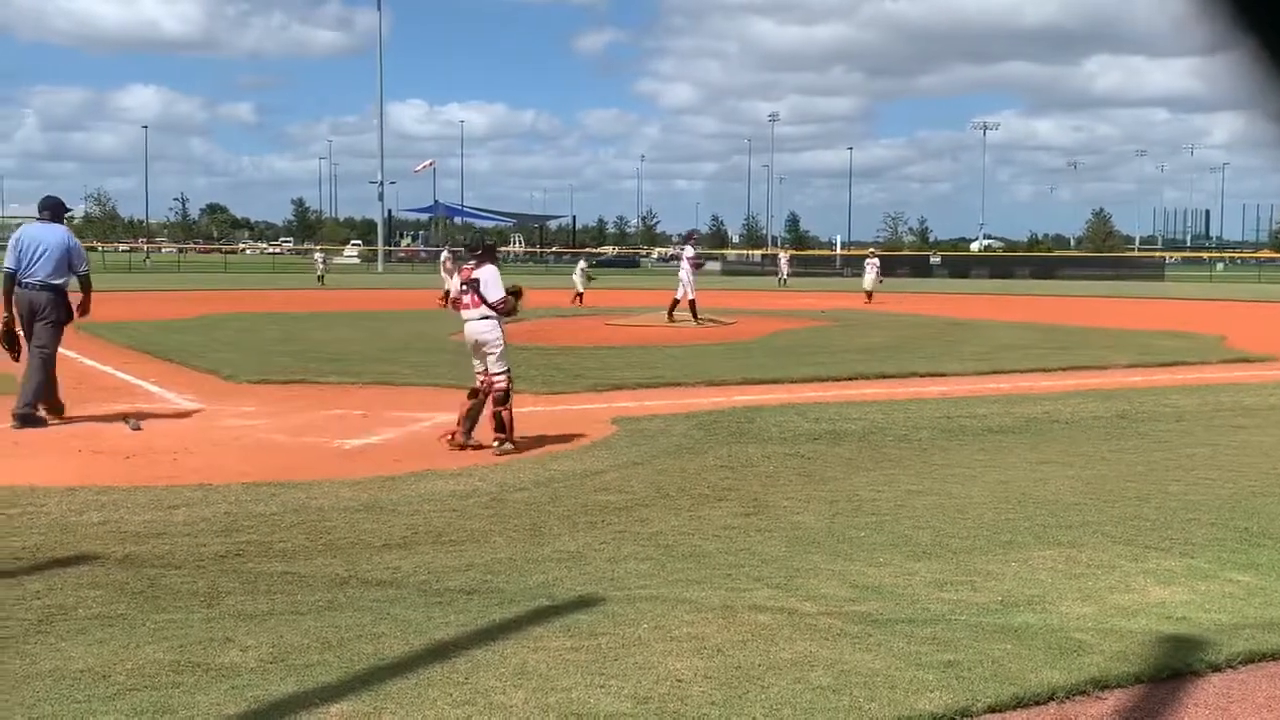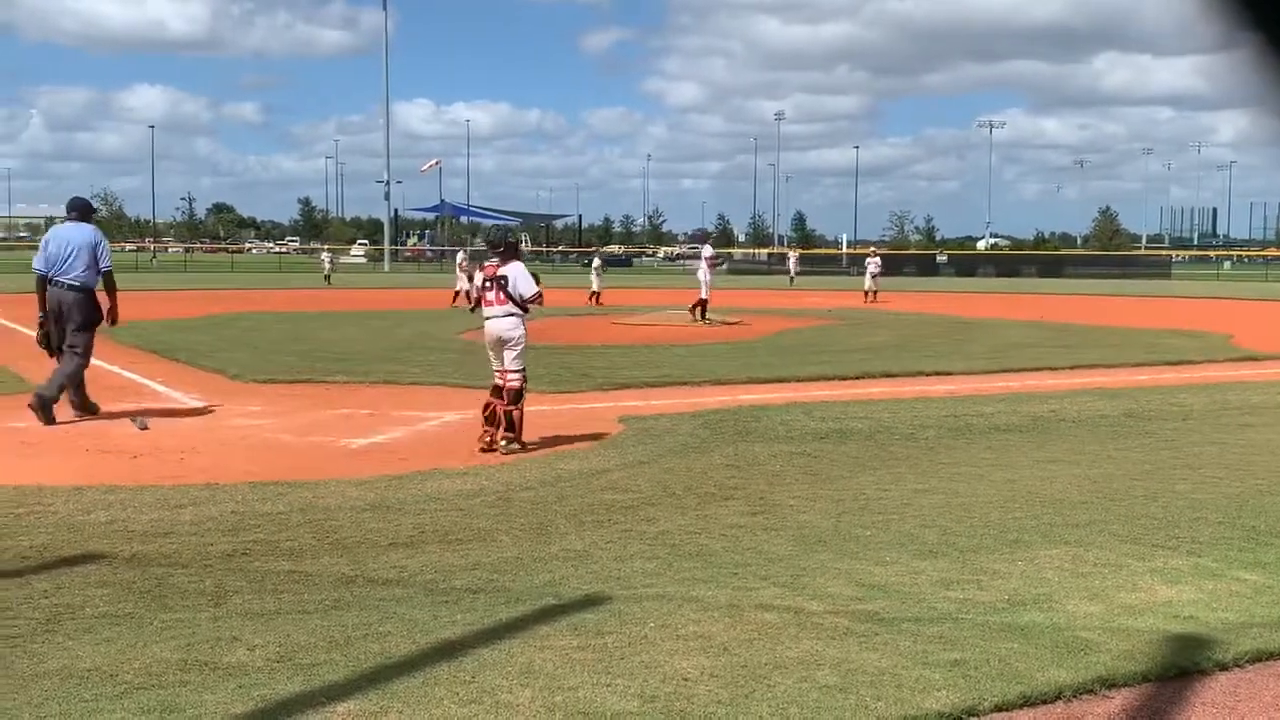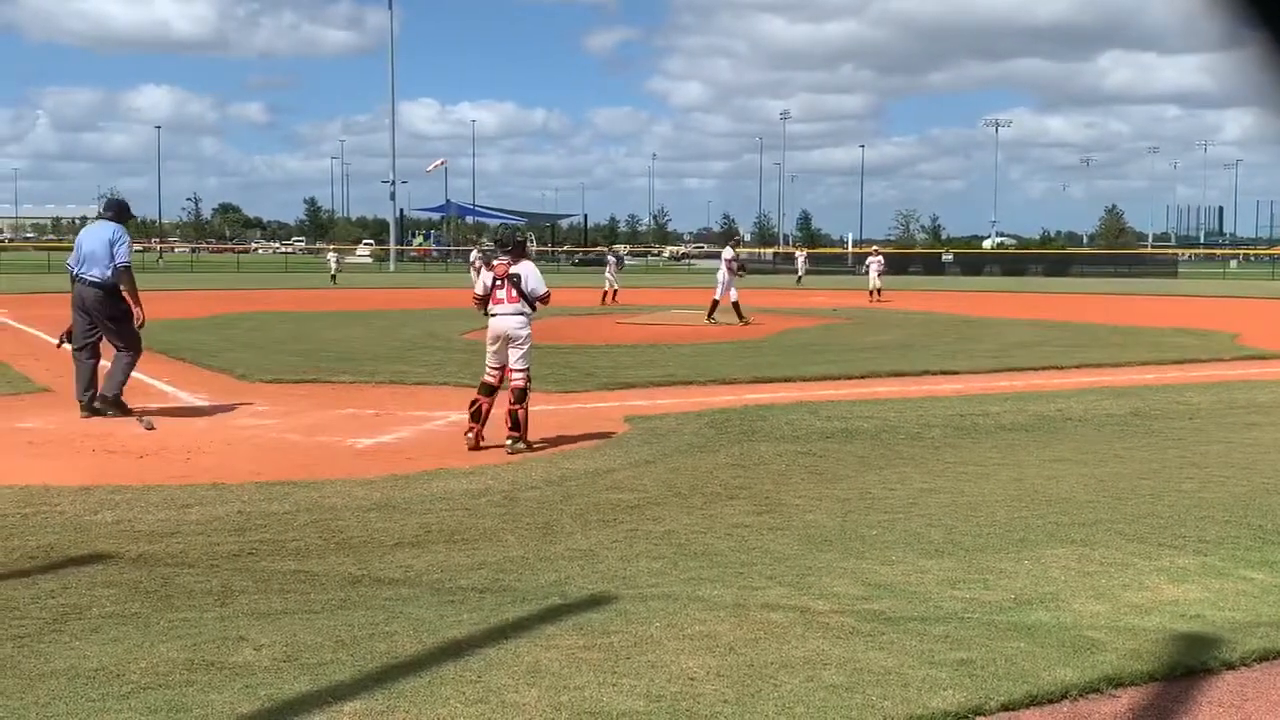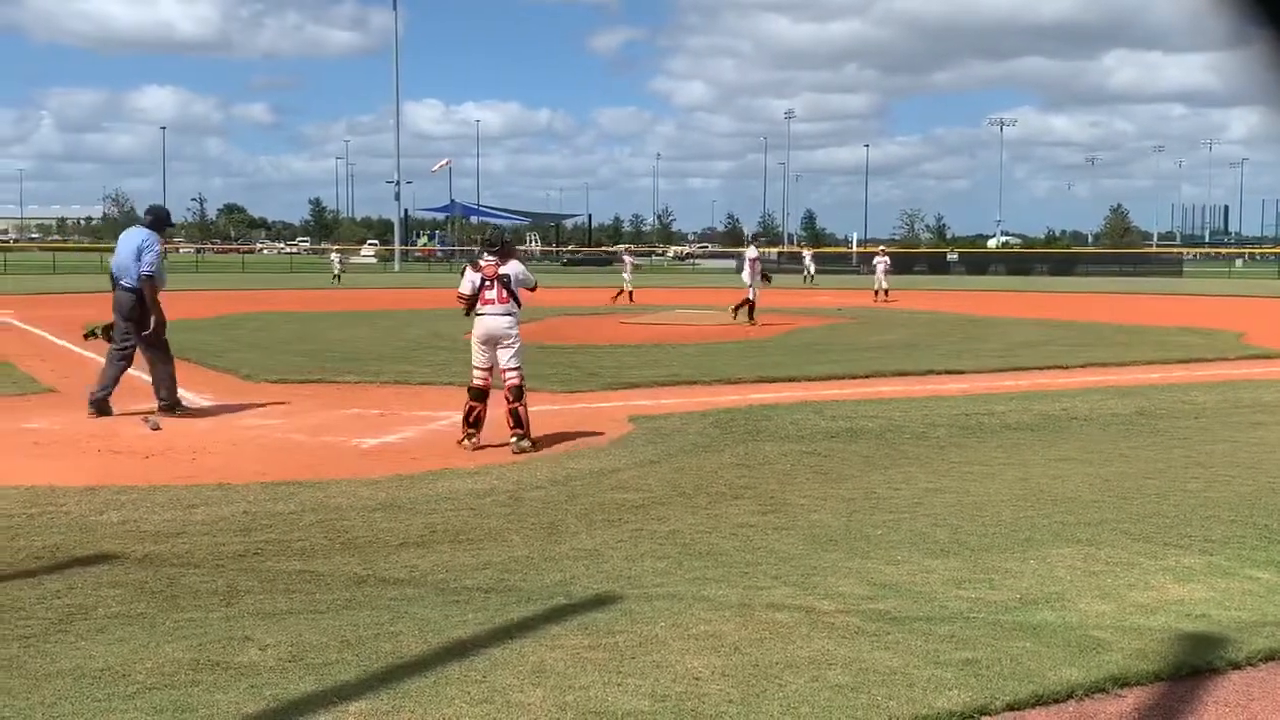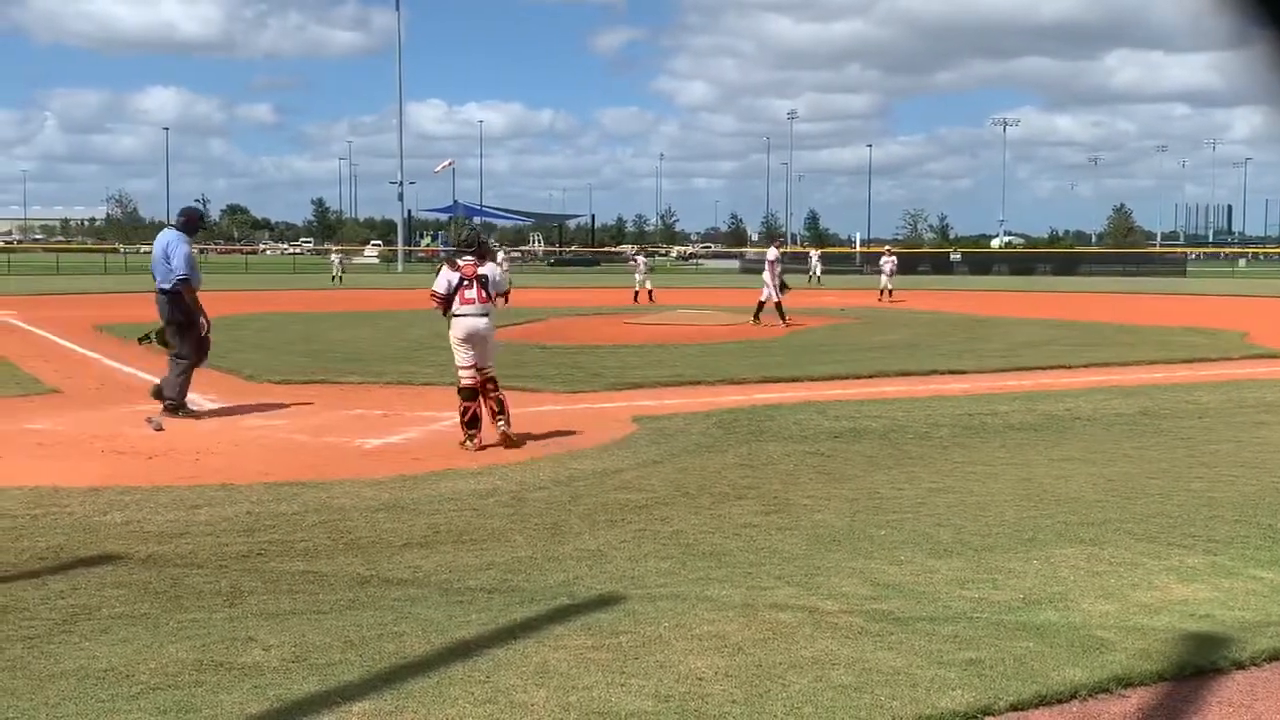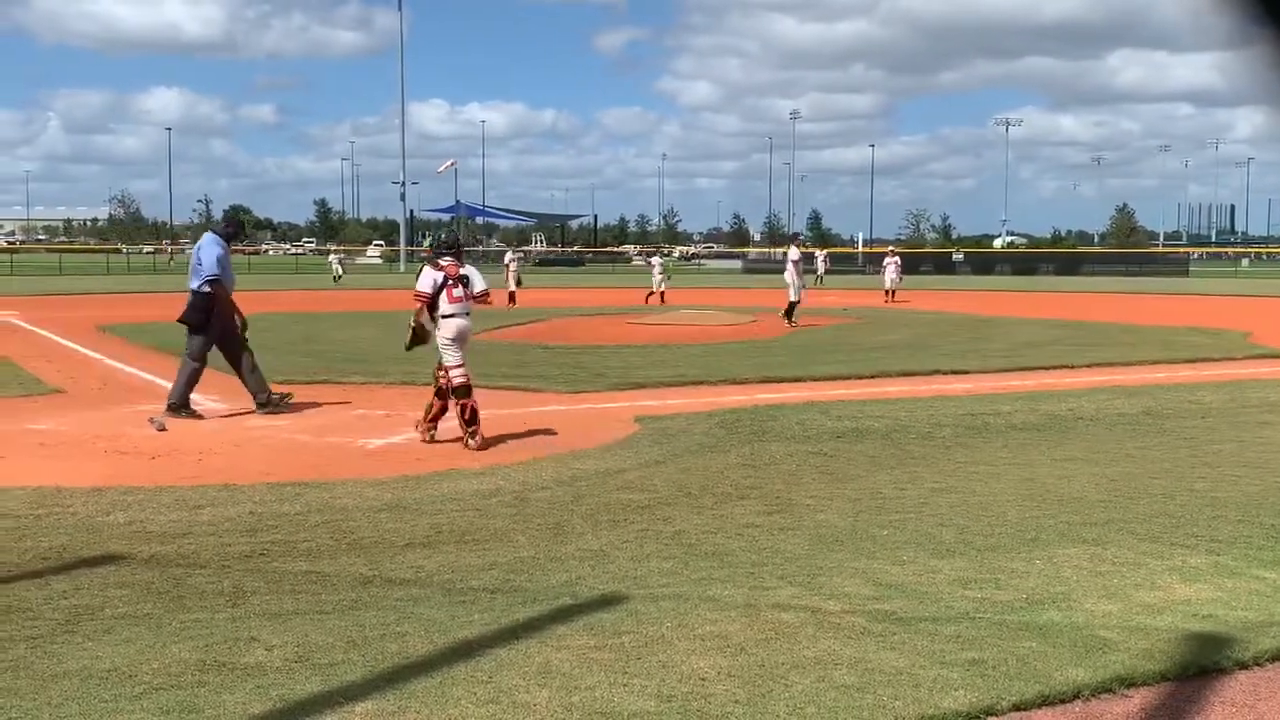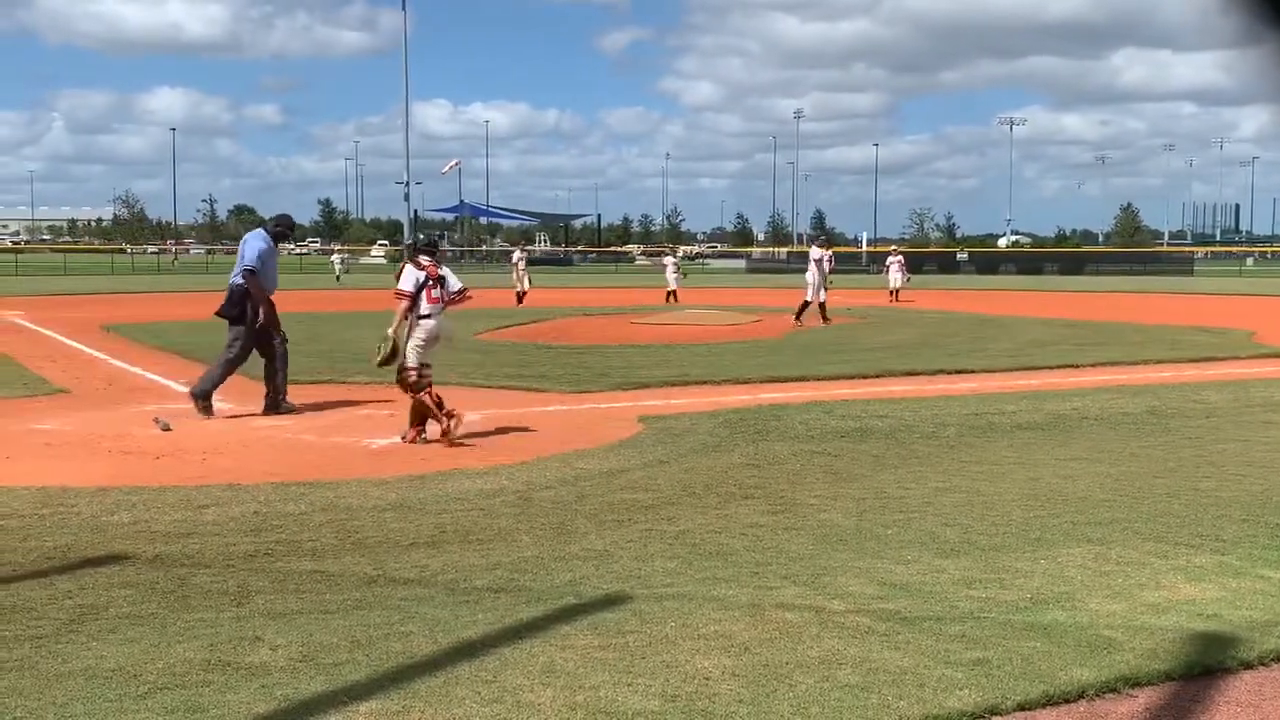
dt=0.3s
person 1, frame 1
left shoulder: (460, 273)
right shoulder: (489, 270)
left elbow: (454, 304)
right elbow: (502, 305)
right wrist: (512, 306)
left hip: (469, 329)
right hip: (489, 327)
left knee: (482, 381)
right knee: (500, 382)
left ankle: (461, 434)
right ankle: (502, 440)
person 1, frame 2
left shoulder: (482, 270)
right shoulder: (516, 267)
left elbow: (476, 302)
right elbow: (536, 299)
right wrist: (535, 287)
left hip: (490, 326)
right hip: (512, 325)
left knee: (500, 379)
right knee: (515, 380)
left ankle: (489, 434)
right ankle: (509, 439)
person 1, frame 3
left shoulder: (488, 269)
right shoulder: (527, 266)
left elbow: (479, 302)
right elbow: (545, 298)
left hip: (495, 323)
right hip: (519, 324)
left knee: (492, 376)
right knee: (519, 380)
left ankle: (474, 432)
right ankle: (515, 438)
person 1, frame 4
left shoulder: (473, 268)
right shoulder: (514, 266)
left elbow: (464, 302)
right elbow: (532, 285)
left hip: (482, 324)
right hip: (507, 324)
left knee: (479, 380)
right knee: (513, 379)
left ankle: (471, 435)
right ankle: (519, 437)
person 1, frame 5
left shoulder: (449, 268)
right shoulder: (490, 267)
left elbow: (438, 301)
right elbow: (504, 292)
left hip: (460, 324)
right hip: (484, 323)
left knee: (467, 378)
right knee: (487, 376)
left ankle: (473, 437)
right ankle: (502, 424)
person 1, frame 6
left shoulder: (430, 269)
right shoulder: (468, 269)
left elbow: (420, 303)
right elbow: (485, 298)
left wrist: (415, 320)
left hip: (446, 324)
right hip: (465, 322)
left knee: (458, 378)
right knee: (443, 373)
left ankle: (473, 434)
right ankle: (429, 425)
person 1, frame 7
left shoulder: (410, 268)
right shoulder: (442, 269)
left elbow: (405, 302)
right elbow: (463, 295)
left wrist: (393, 328)
left hip: (418, 325)
right hip: (436, 324)
left knee: (409, 378)
right knee: (422, 376)
left ankle: (446, 416)
right ankle: (416, 430)
person 2, frame 1
left shoulder: (21, 232)
right shoulder: (66, 235)
right elbow: (82, 273)
right wrist: (86, 299)
left hip: (23, 296)
right hip: (51, 298)
left knee: (39, 350)
right knee: (41, 354)
left ankle: (51, 404)
right ankle: (24, 411)
person 2, frame 2
left shoulder: (51, 234)
right shoulder: (94, 233)
left elbow: (40, 275)
right elbow: (106, 273)
left wrist: (42, 311)
right wrist: (113, 304)
left hip: (54, 295)
right hip: (79, 297)
left knee: (66, 351)
right knee: (77, 354)
left ankle: (81, 403)
right ankle: (45, 397)
person 2, frame 3
left shoulder: (85, 231)
right shoulder: (117, 232)
left elbow: (72, 268)
right elbow: (123, 271)
left wrist: (77, 305)
right wrist: (137, 305)
left hip: (79, 291)
right hip: (103, 295)
left knee: (84, 349)
right knee: (129, 346)
left ankle: (87, 402)
right ankle: (109, 397)
person 2, frame 4
left shoulder: (126, 234)
right shoulder: (151, 239)
left elbow: (115, 270)
right elbow: (146, 278)
right wrist: (153, 312)
left hip: (121, 295)
right hip: (137, 300)
left knee: (120, 351)
right knee: (158, 352)
left ankle: (98, 400)
right ankle: (168, 403)
person 2, frame 5
left shoulder: (165, 236)
right shoulder: (179, 242)
right elbow: (182, 282)
right wrist: (201, 313)
left hip: (172, 300)
right hip: (177, 302)
left knee: (199, 347)
right knee: (183, 355)
left ankle: (166, 390)
right ankle: (172, 404)
person 2, frame 6
left shoulder: (216, 243)
right shoulder: (212, 245)
right elbow: (214, 283)
left wrist: (232, 312)
right wrist: (236, 312)
left hip: (217, 306)
right hip: (206, 306)
left knee: (240, 352)
right knee: (195, 356)
left ankle: (264, 399)
right ankle: (176, 405)
person 2, frame 7
left shoulder: (269, 243)
right shoulder: (257, 240)
right elbow: (248, 274)
left wrist: (265, 305)
right wrist: (262, 306)
left hip: (260, 302)
right hip: (245, 302)
left knee: (277, 350)
right knee: (236, 351)
left ankle: (275, 401)
right ankle: (201, 393)
